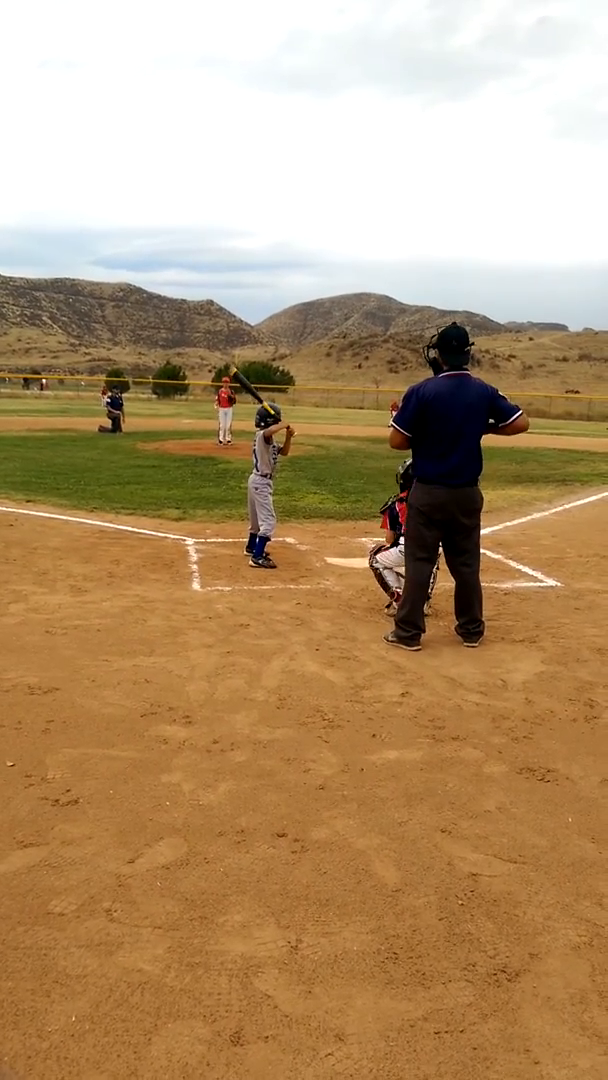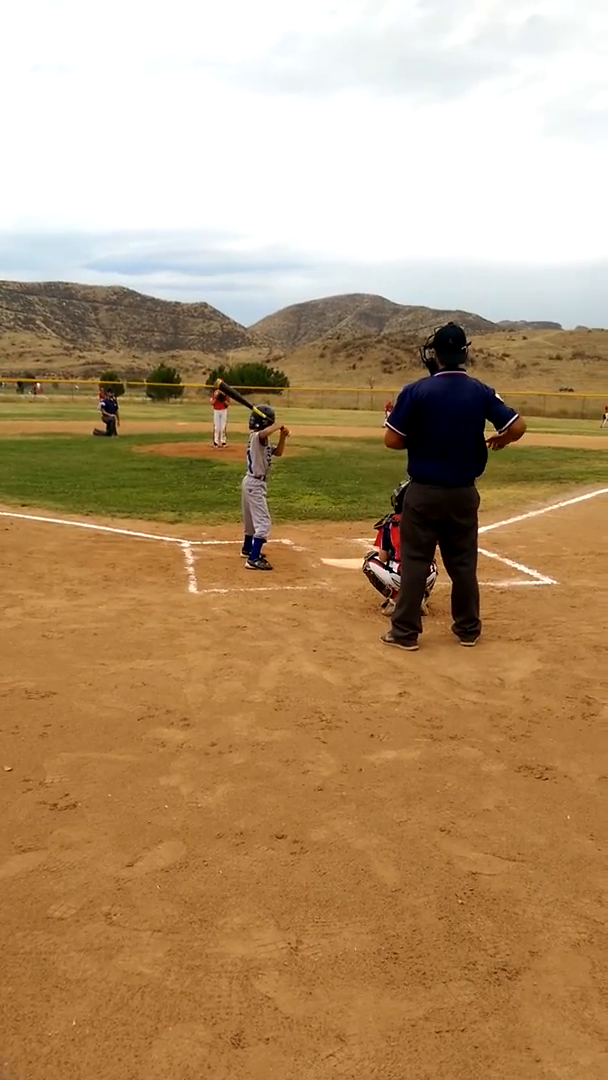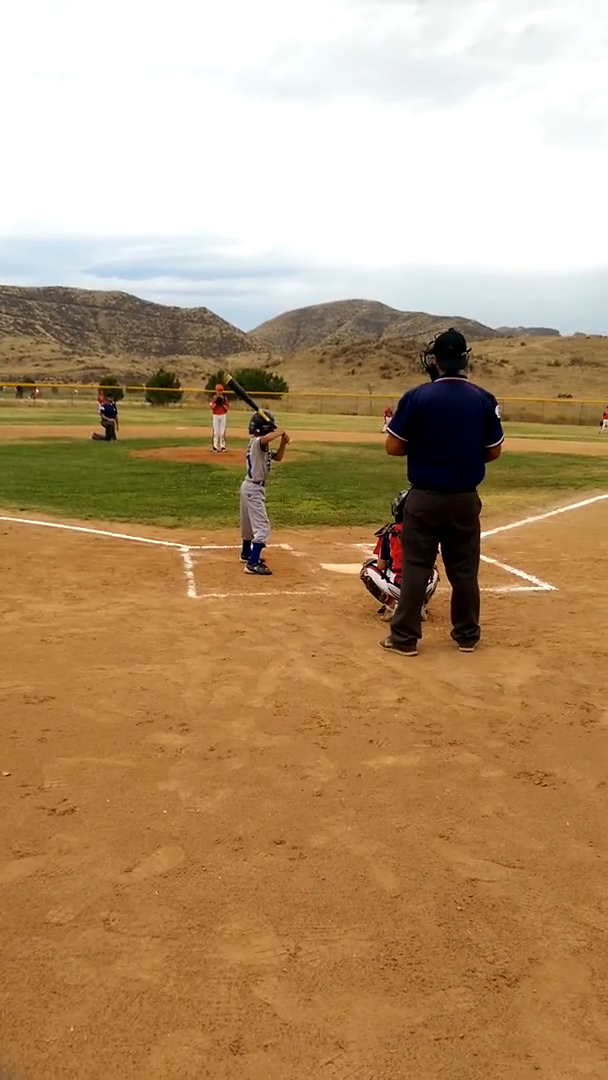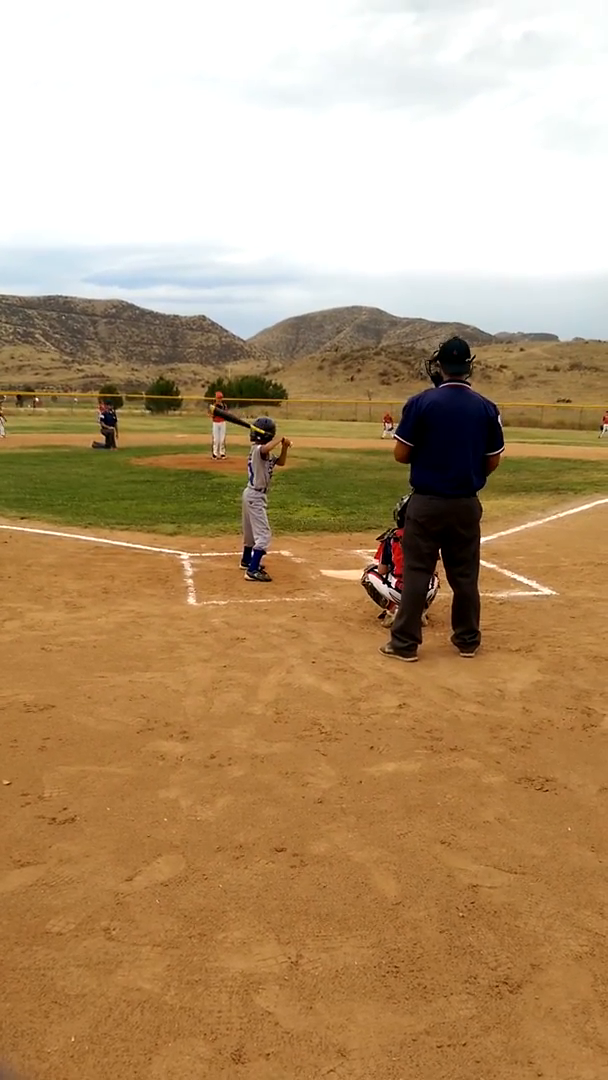
dt=0.5s
person 1, frame 1
left shoulder: (422, 392)
right shoulder: (484, 392)
left elbow: (397, 441)
right elbow: (521, 423)
left hip: (428, 492)
right hip: (466, 493)
left knee: (419, 562)
right knee: (466, 563)
left ankle: (408, 632)
right ankle: (471, 630)
person 1, frame 2
left shoulder: (416, 391)
right shoulder: (481, 392)
left elbow: (392, 440)
right elbow: (517, 427)
right wrist: (498, 441)
left hip: (424, 492)
right hip: (463, 492)
left knee: (415, 562)
right knee: (463, 563)
left ankle: (405, 632)
right ankle: (468, 629)
person 1, frame 3
left shoulder: (417, 397)
right shoulder: (484, 399)
left elbow: (393, 447)
right elbow: (493, 452)
left hip: (424, 498)
right hip: (465, 499)
left knee: (415, 568)
right knee: (464, 569)
left ankle: (404, 637)
right ankle: (467, 635)
person 1, frame 4
left shoulder: (421, 402)
right shoulder: (486, 408)
left elbow: (401, 454)
right elbow: (493, 462)
left hip: (426, 503)
right hip: (466, 504)
left knee: (416, 573)
right knee: (465, 574)
left ankle: (405, 643)
right ankle: (467, 640)
